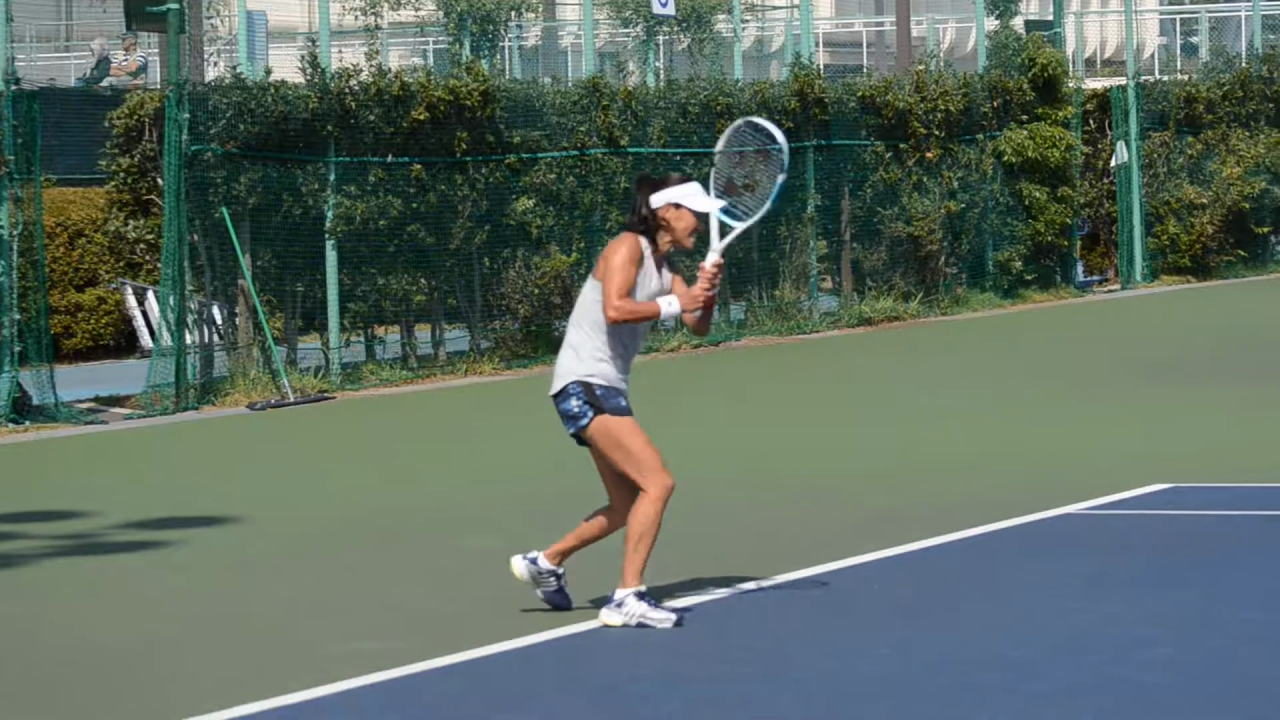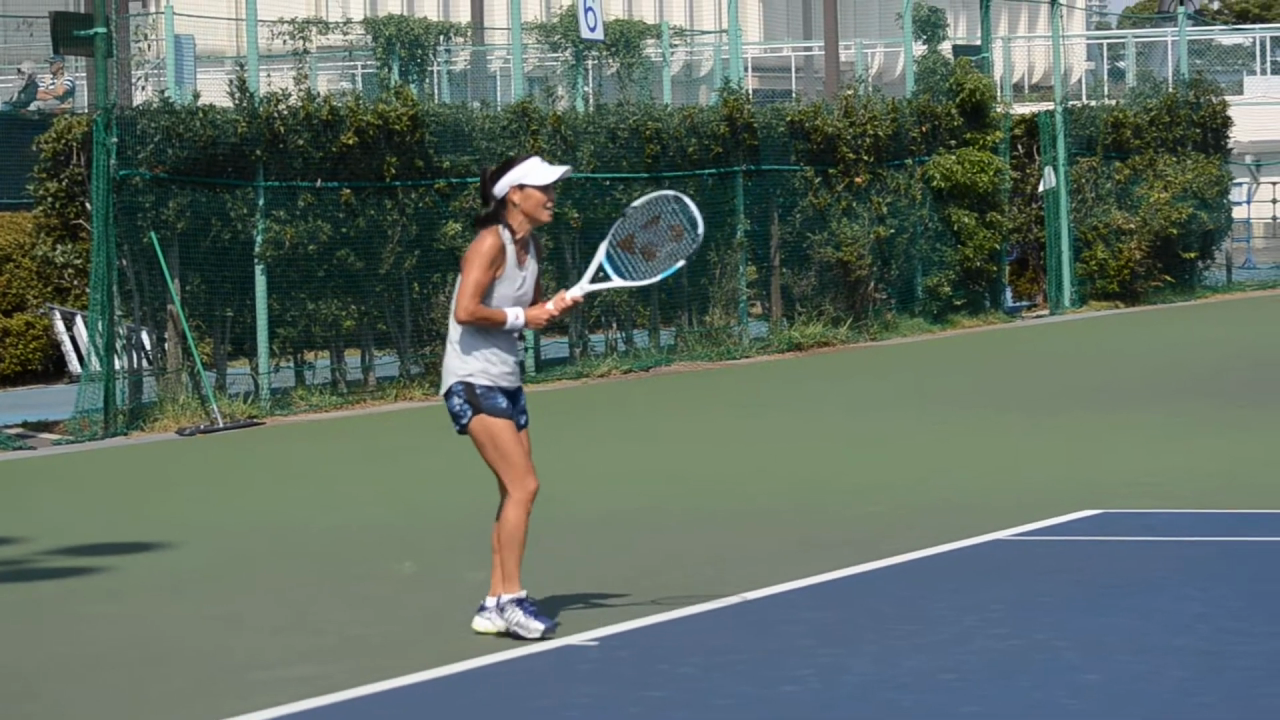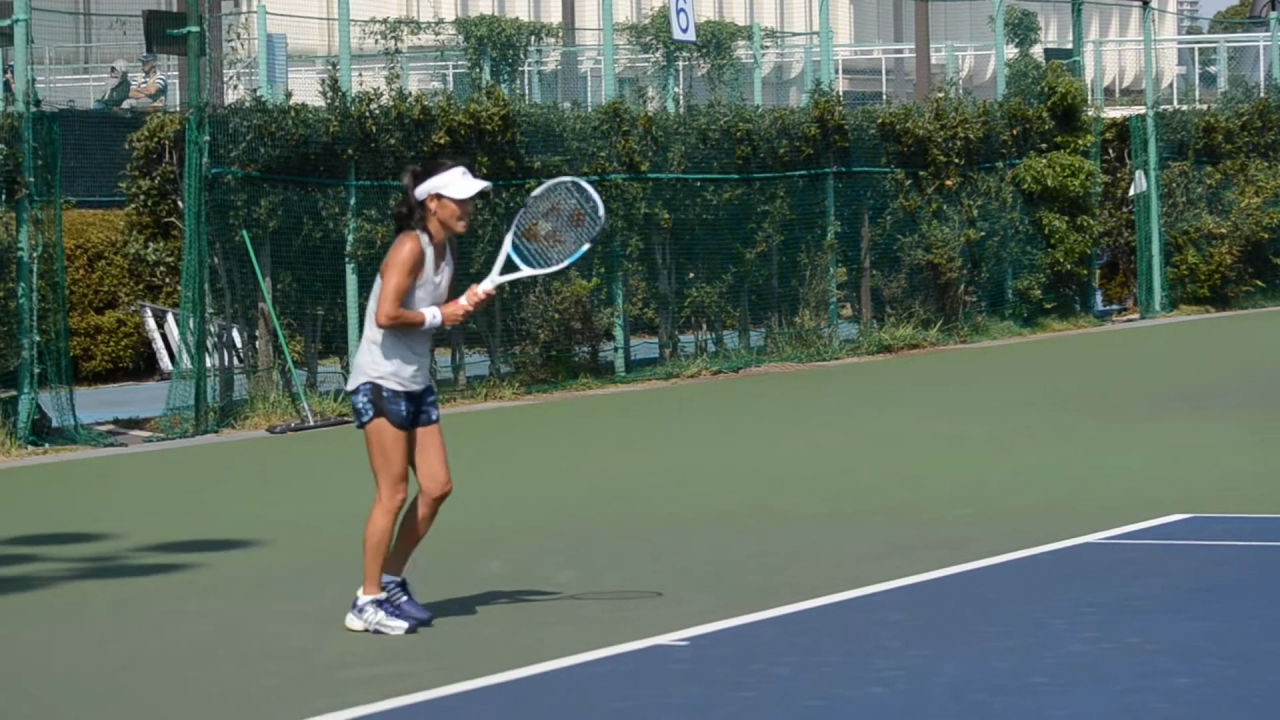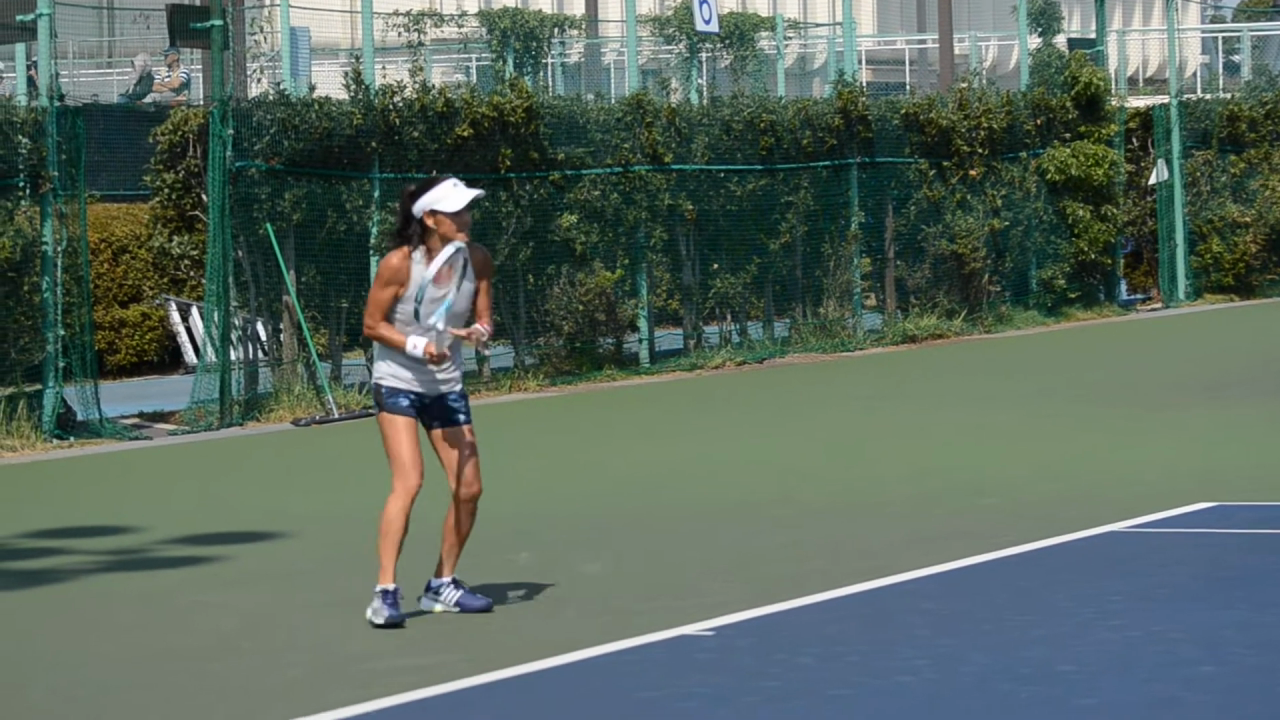
dt=1s
person 1, frame 1
left shoulder: (663, 264)
right shoulder: (627, 247)
left elbow: (699, 326)
right elbow: (616, 310)
left wrist: (704, 291)
right wrist: (675, 304)
left hip: (608, 389)
right hip: (585, 386)
left knee: (631, 504)
right knee: (658, 484)
left ankle: (544, 561)
right ankle: (626, 599)
person 1, frame 2
left shoulder: (528, 245)
right shoulder: (491, 241)
right elbow: (464, 311)
left wrist: (552, 307)
right wrist: (521, 317)
left hip: (502, 382)
right hip: (472, 381)
left knee: (521, 493)
right knee: (520, 488)
left ankle: (505, 605)
right ankle: (500, 601)
person 1, frame 3
left shoulder: (447, 247)
right shoulder: (409, 246)
right elbow: (385, 316)
left wrist: (467, 303)
right wrist: (438, 316)
left hip: (415, 385)
right hip: (380, 383)
left knee: (438, 487)
right knee: (391, 494)
left ankle: (388, 582)
right ankle: (370, 601)
person 1, frame 4
left shoulder: (478, 259)
right shoulder: (397, 262)
left elbow: (484, 319)
right elbow: (373, 323)
left wrist: (477, 330)
right wrist: (417, 347)
left hip: (446, 388)
right hip: (397, 386)
left knee: (467, 490)
right knee: (407, 482)
left ankle: (444, 584)
right ankle: (384, 590)
